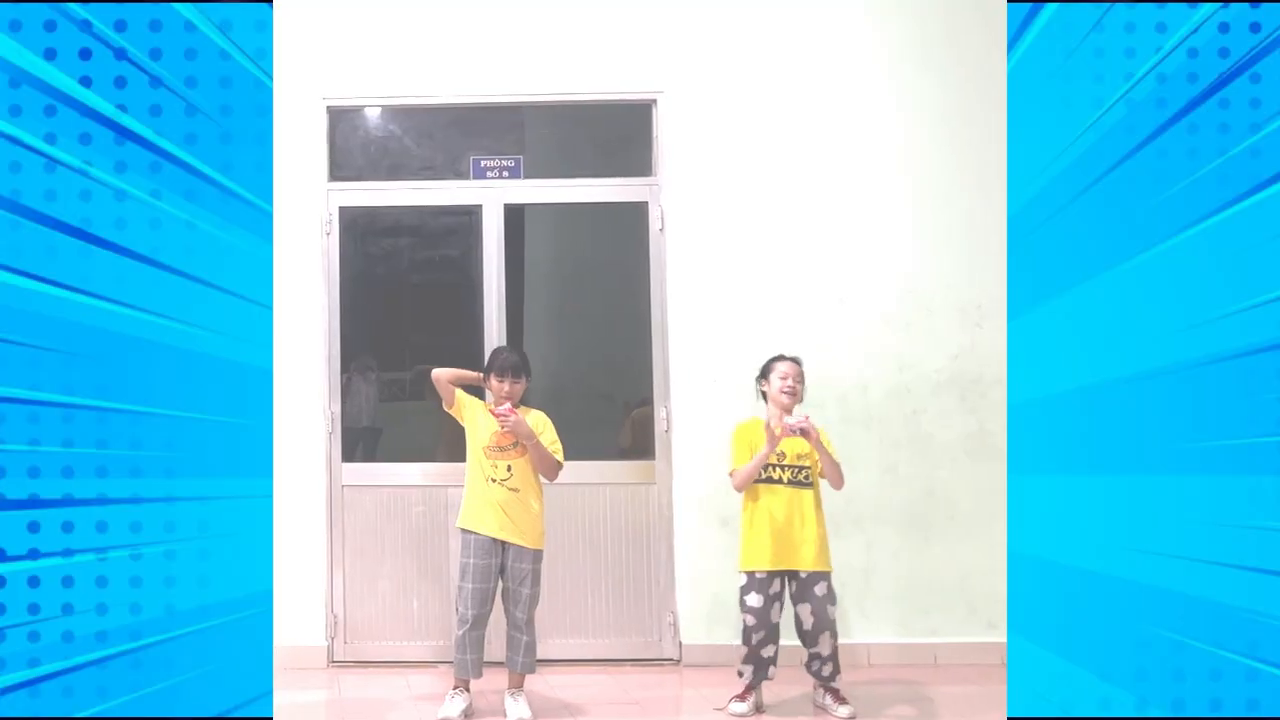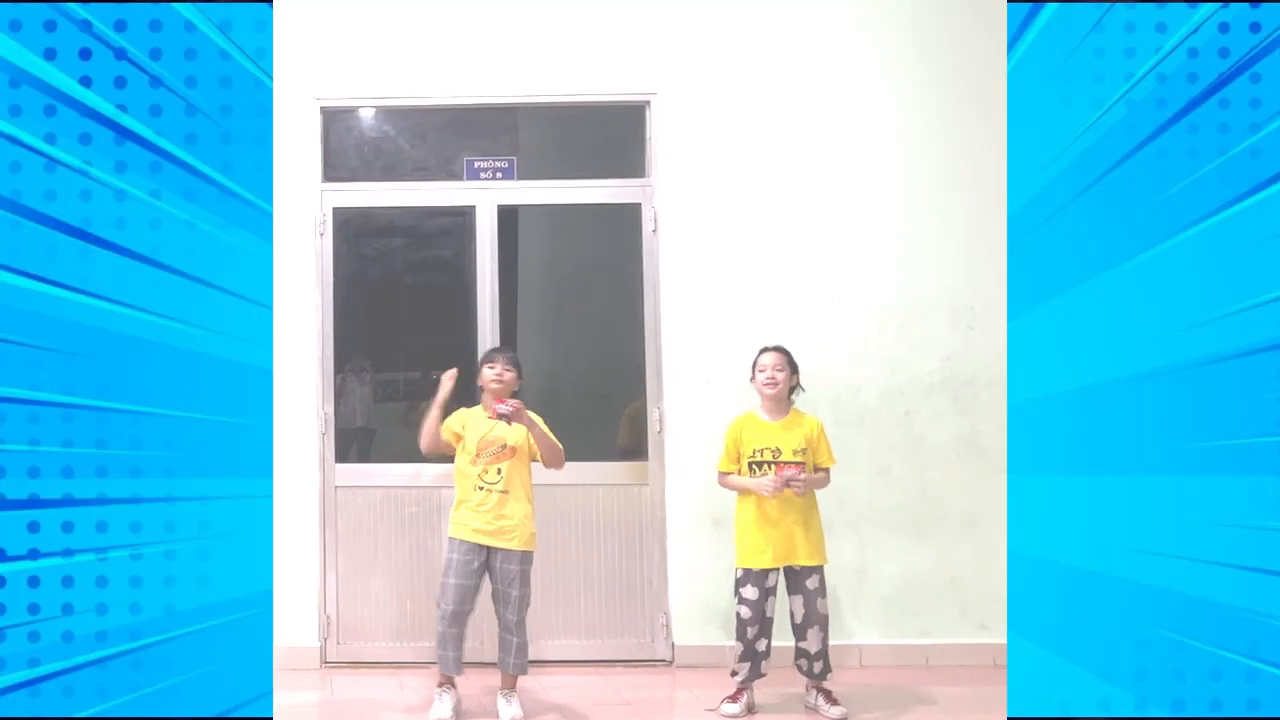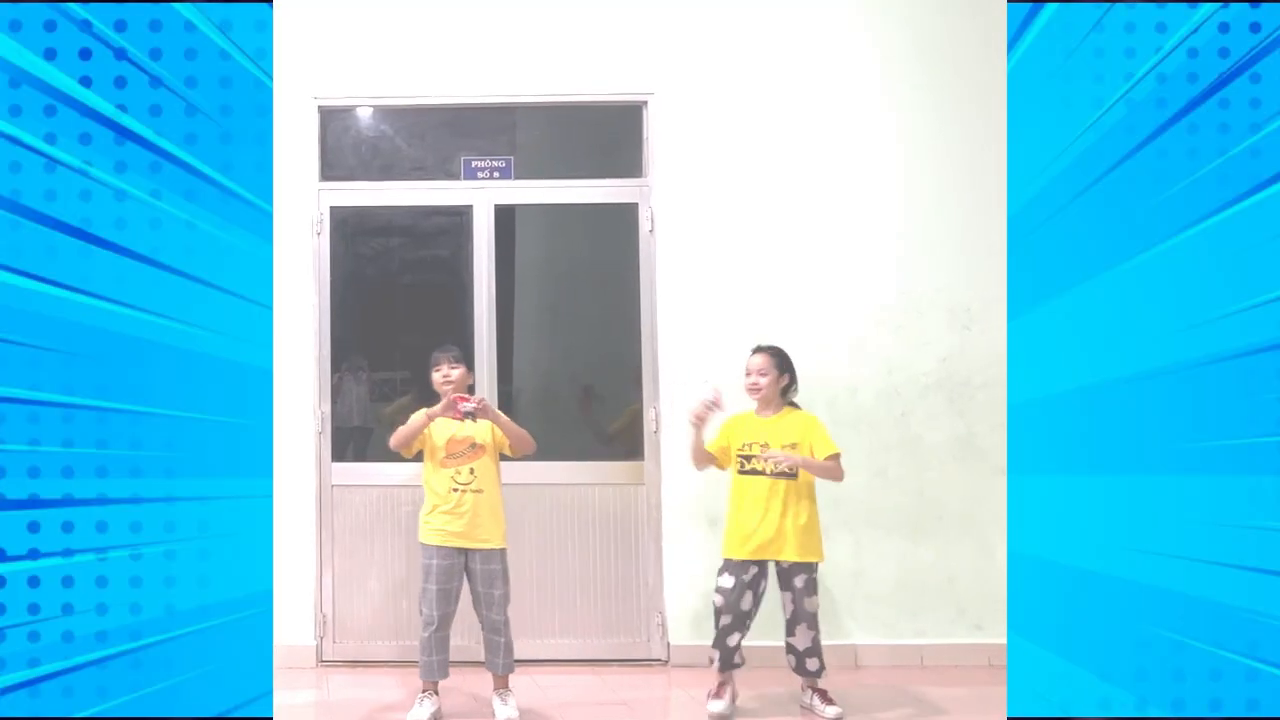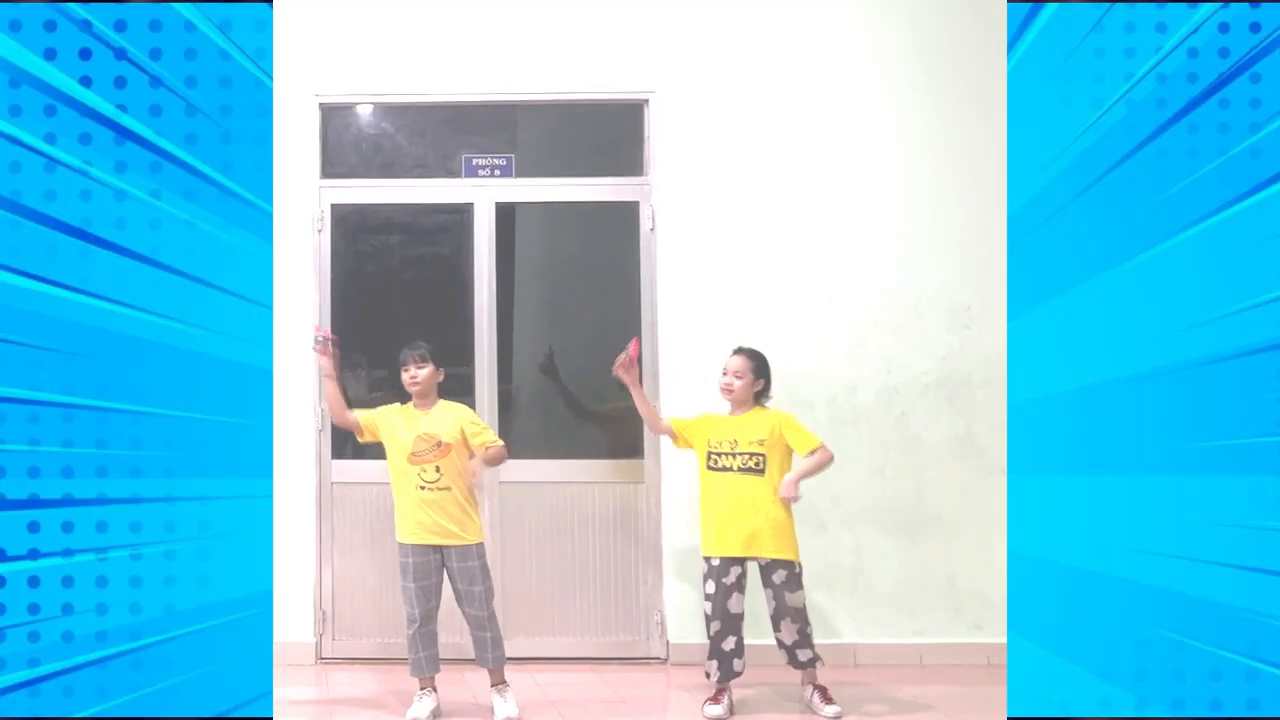
dt=0.5s
person 1, frame 1
left shoulder: (537, 420)
right shoulder: (472, 411)
left elbow: (552, 472)
right elbow: (438, 375)
left wrist: (526, 434)
right wrist: (481, 378)
left hip: (525, 532)
right hip: (480, 528)
left knee: (521, 614)
right knee: (471, 612)
right ankle: (461, 690)
person 1, frame 2
left shoulder: (527, 420)
right shoulder: (463, 417)
left elbow: (557, 462)
right elbow: (427, 447)
left wrist: (527, 422)
right wrist: (442, 395)
left hip: (513, 534)
right hip: (467, 530)
left knee: (512, 616)
right knee: (451, 610)
right ankle: (447, 688)
person 1, frame 3
left shoulder: (488, 419)
right shoulder: (426, 418)
left elbow: (527, 448)
right elbow: (395, 444)
left wrist: (492, 415)
right wrist: (434, 413)
left hip: (487, 535)
right hip: (440, 534)
left knee: (495, 615)
right knee: (435, 617)
person 1, frame 4
left shoulder: (459, 414)
right shoulder: (389, 417)
left elbow: (497, 450)
right elbow: (341, 417)
left wrist: (478, 463)
right wrist: (329, 370)
left hip: (461, 532)
right hip: (415, 535)
left knee: (480, 610)
right knee: (420, 615)
left ankle: (499, 687)
person 2, frame 1
left shoulder: (809, 430)
right shoulder: (747, 430)
left elbow: (837, 482)
right elbow: (739, 483)
left wrist: (817, 445)
right wrist: (768, 447)
left hip: (808, 548)
right hip: (762, 548)
left knee: (820, 618)
right knee: (757, 619)
left ankle: (824, 686)
right ankle: (752, 687)
person 2, frame 2
left shoulder: (810, 425)
right shoulder: (740, 426)
left elbow: (824, 475)
right elbow: (724, 476)
left wrist: (809, 480)
right wrist: (756, 484)
left hip: (803, 539)
right hip: (757, 540)
left knee: (812, 615)
right knee: (751, 615)
left ankle: (815, 687)
right ankle: (744, 687)
person 2, frame 3
left shoulder: (805, 423)
right shoulder: (736, 423)
left elbow: (836, 472)
right elbow: (701, 463)
left wrist: (798, 460)
right wrist: (698, 429)
left hip: (795, 537)
right hip: (745, 538)
left knee: (802, 613)
right knee: (729, 607)
left ankle: (810, 687)
right ankle: (723, 682)
person 2, frame 4
left shoulder: (777, 422)
right shoulder: (706, 425)
left elbow: (824, 455)
right elbow: (656, 424)
left wrist: (793, 477)
right wrist: (633, 383)
left hip: (771, 535)
right hip: (723, 538)
left knee: (790, 608)
right knee: (721, 612)
left ankle: (811, 683)
right ankle: (722, 687)
